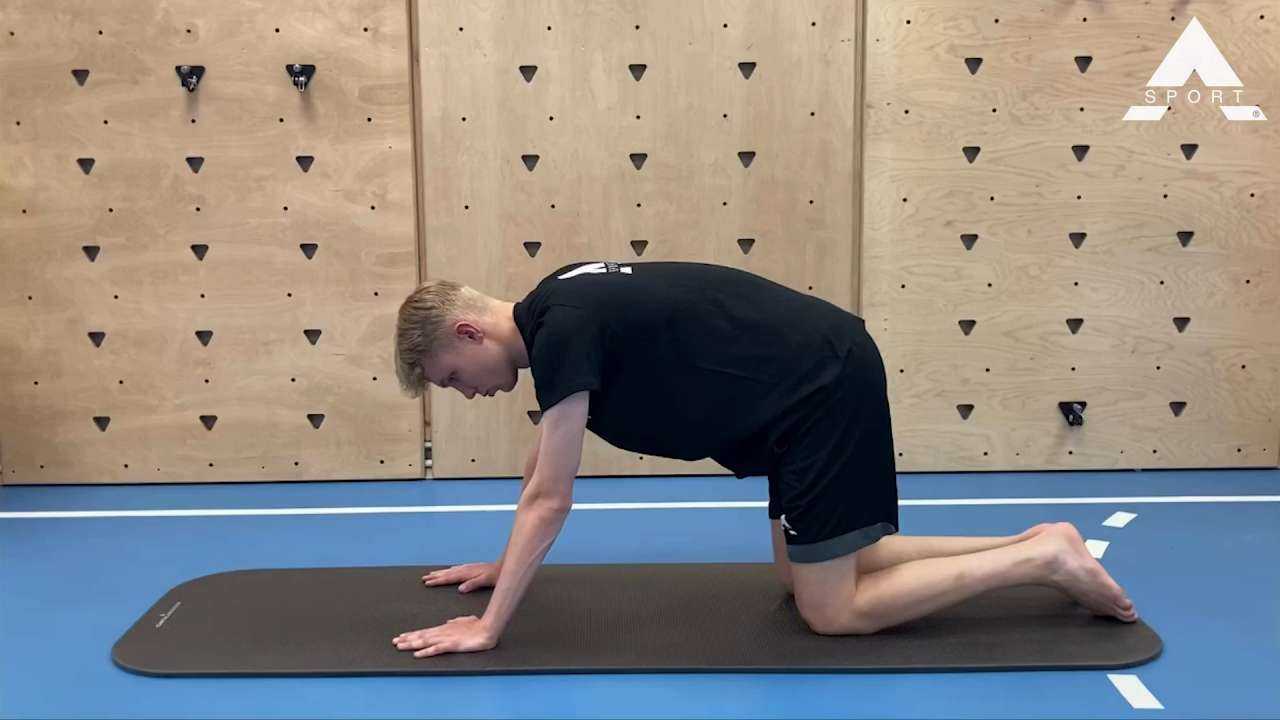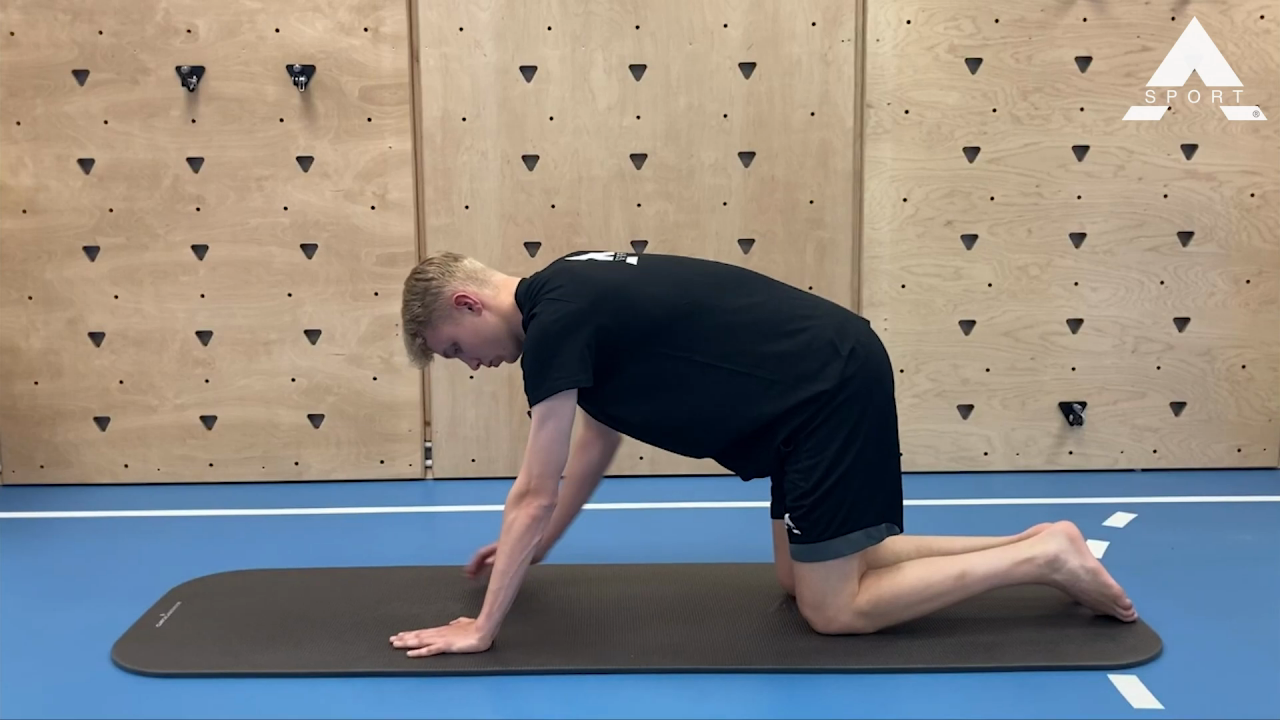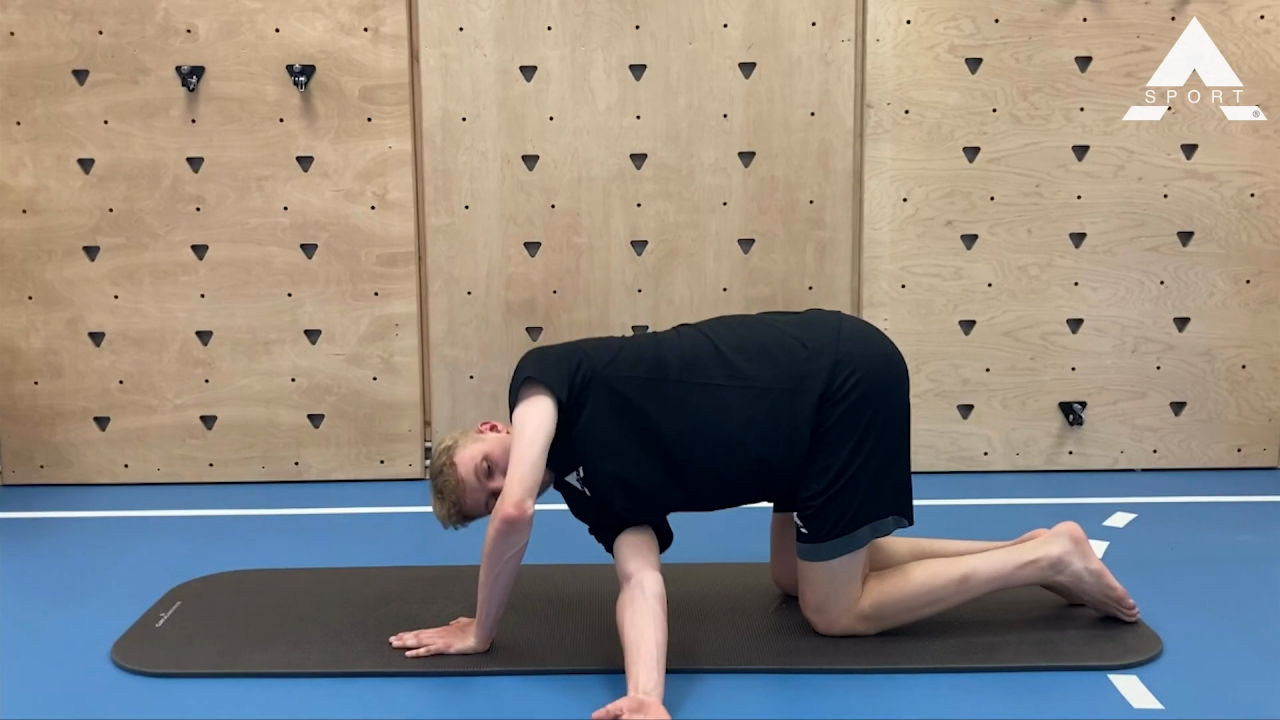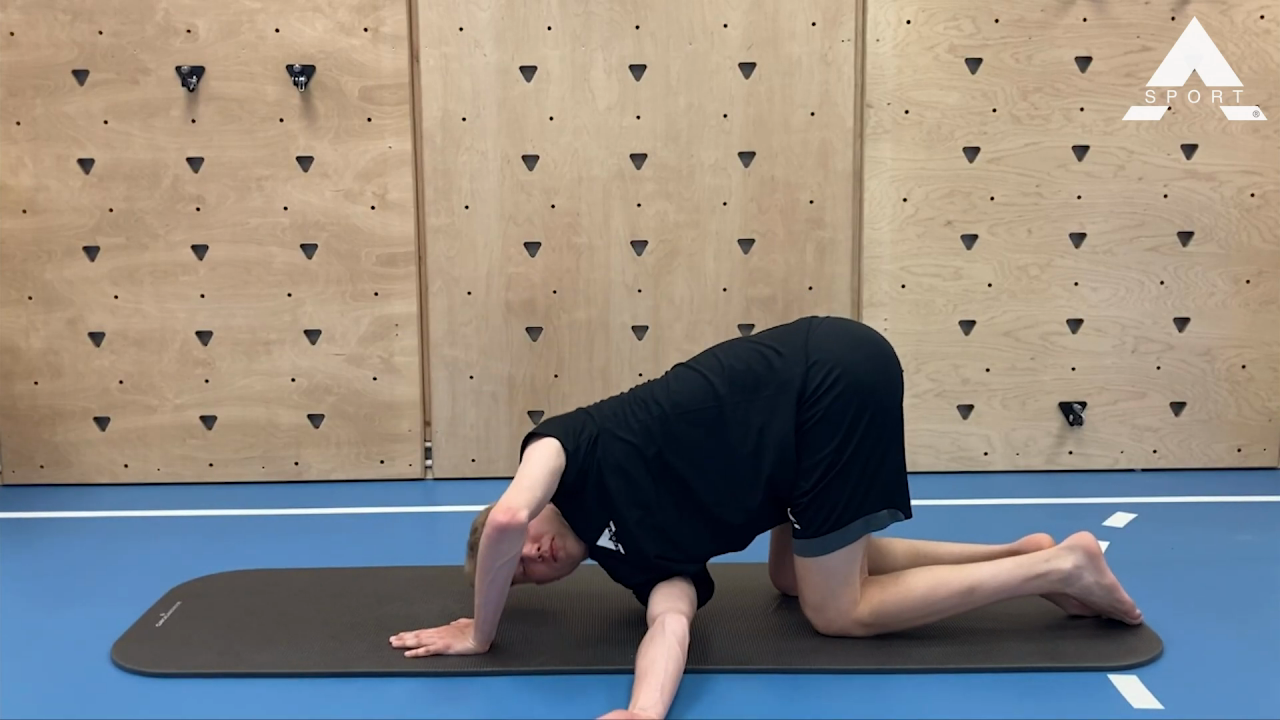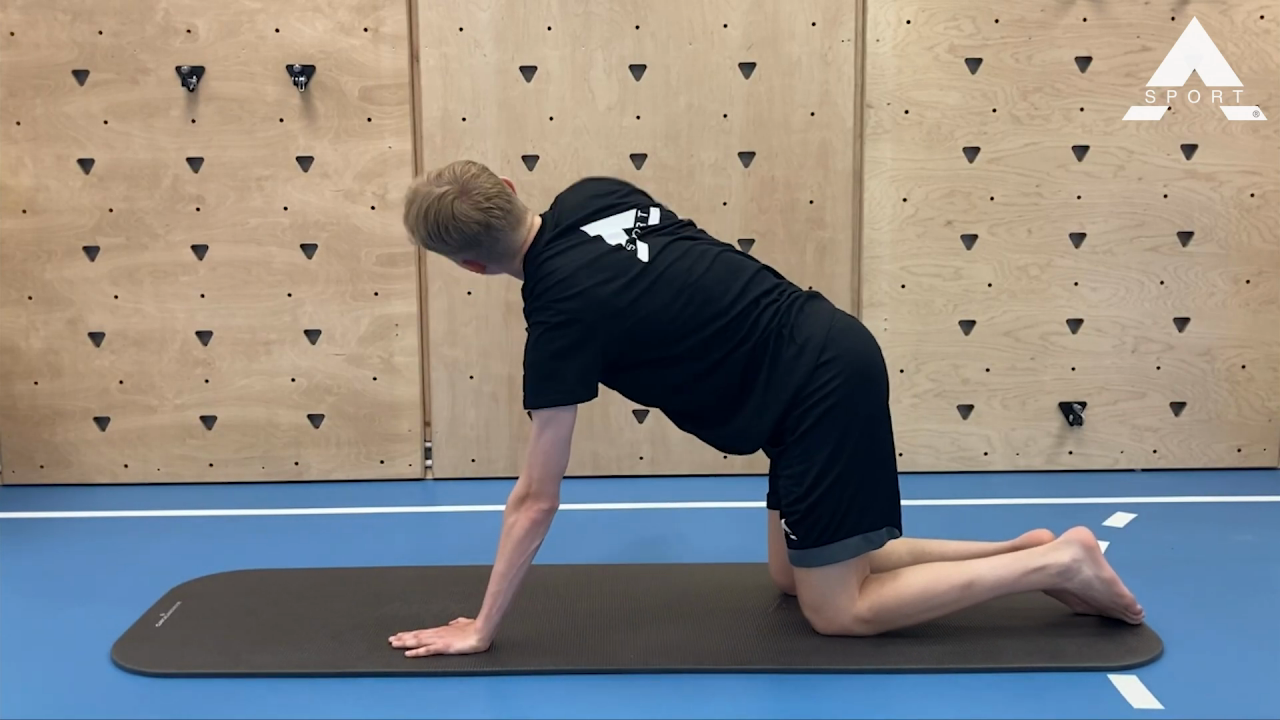
dt=1s
person 1, frame 1
left shoulder: (561, 332)
right shoulder: (559, 314)
left elbow: (549, 500)
right elbow: (539, 466)
left wrist: (488, 628)
right wrist: (506, 563)
left hip: (825, 386)
right hip: (820, 375)
left knee: (832, 608)
right knee: (803, 571)
left ankle: (1046, 558)
right ankle: (1031, 543)
person 1, frame 2
left shoulder: (555, 322)
right shoulder: (572, 299)
left elbow: (534, 494)
right elbow: (602, 434)
left wrist: (481, 630)
right wrist: (532, 545)
left hip: (831, 388)
right hip: (827, 375)
left knee: (833, 608)
right knee: (802, 574)
left ankle: (1046, 559)
right ankle: (1032, 542)
person 1, frame 3
left shoulder: (542, 377)
right shoulder: (598, 492)
left elbow: (515, 512)
right elbow: (643, 580)
left wrist: (480, 633)
left hip: (846, 377)
right hip: (834, 379)
left knee: (835, 611)
right knee: (798, 576)
left ankle: (1046, 558)
right ankle: (1024, 549)
person 1, frame 4
left shoulder: (559, 441)
right shoulder: (637, 544)
left elbow: (507, 521)
right elbow: (673, 620)
left wrist: (479, 634)
left hip: (834, 378)
right hip: (834, 374)
left knee: (837, 610)
right knee: (796, 576)
left ankle: (1059, 568)
right ankle: (1023, 553)
person 1, frame 5
left shoulder: (563, 310)
right shoulder: (588, 198)
left elbow: (536, 499)
left wrist: (480, 628)
left hip: (821, 387)
right hip: (828, 353)
left knee: (838, 609)
right knee: (796, 572)
left ankle: (1056, 563)
right ankle: (1025, 550)
